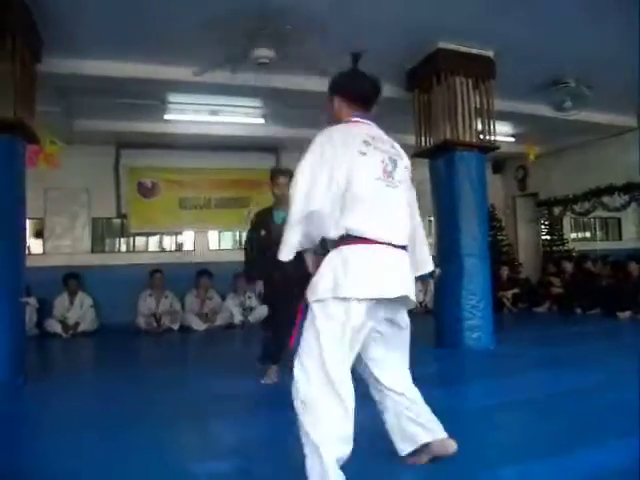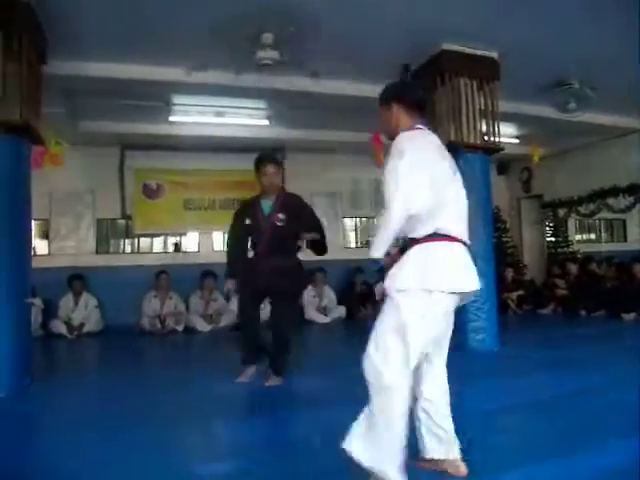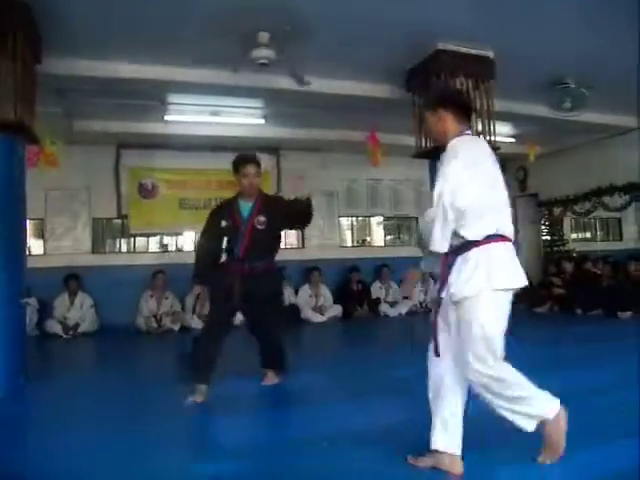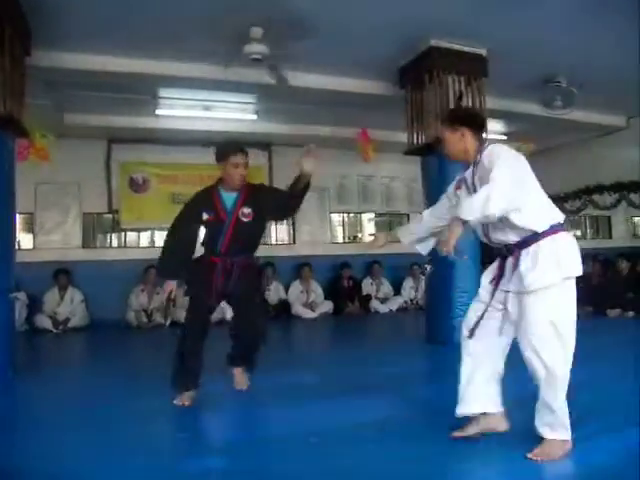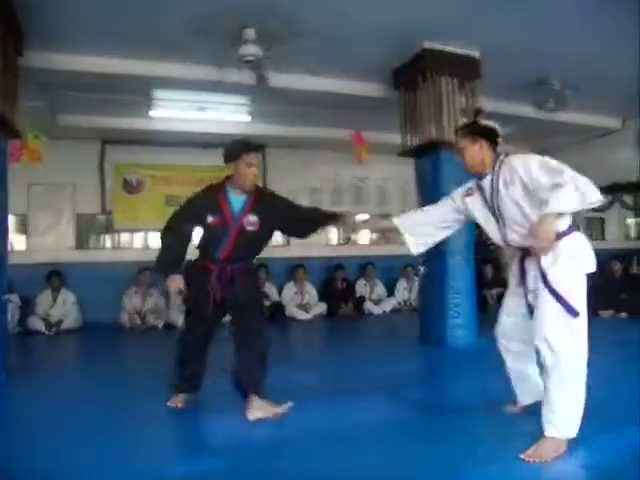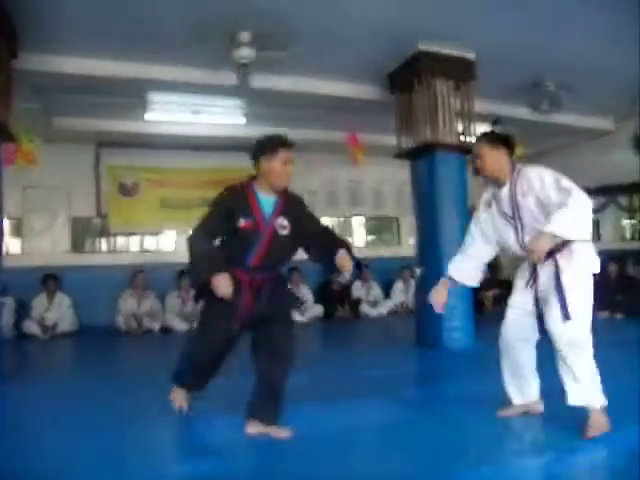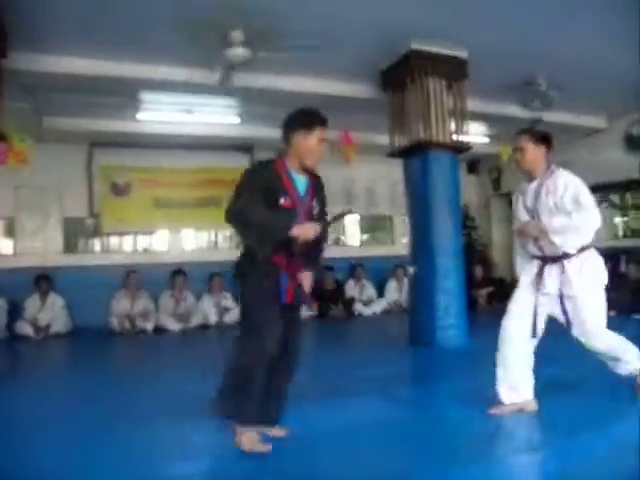
dt=0.2s
person 1, frame 1
left shoulder: (333, 140)
right shoulder: (395, 150)
left elbow: (312, 204)
right elbow: (411, 216)
left wrist: (297, 248)
right wrist: (415, 270)
left hip: (351, 265)
right hip: (394, 268)
left knee: (318, 378)
right knee: (388, 368)
right ankle: (431, 438)
person 1, frame 2
left shoulder: (410, 144)
right shoulder: (436, 150)
left elbow: (406, 205)
left wrist: (380, 250)
left hip: (426, 264)
right hip: (450, 264)
left knee: (386, 362)
right knee: (426, 368)
person 1, frame 3
left shoulder: (461, 149)
right shoulder: (471, 152)
left elbow: (450, 204)
left wrist: (436, 247)
left hip: (482, 264)
right hip: (472, 265)
left knee: (479, 362)
right knee: (447, 356)
left ankle: (548, 413)
right ankle: (447, 450)
person 1, frame 4
left shoulder: (499, 157)
right shoulder: (467, 179)
left elbow: (502, 191)
right elbow: (438, 213)
left wrist: (458, 221)
right wrist: (394, 237)
left hip: (543, 256)
right hip: (512, 260)
left knee: (544, 347)
right knee: (480, 335)
left ankle: (556, 433)
right ankle: (489, 413)
person 1, frame 5
left shoulder: (522, 166)
right shoulder: (473, 193)
left elbow: (574, 184)
right elbow: (437, 215)
left wrist: (550, 216)
right wrist: (391, 225)
left hip: (560, 255)
right hip: (527, 262)
left knee: (558, 339)
right knee: (511, 334)
left ankle: (558, 432)
right ankle: (532, 394)
person 1, frame 6
left shoulder: (536, 177)
right shoulder: (491, 201)
left elbow: (577, 202)
right elbow: (477, 246)
left wrist: (548, 235)
right wrist: (447, 282)
left hip: (569, 259)
right hip: (535, 267)
left knee: (569, 335)
right knee: (514, 334)
left ankle: (594, 407)
right ankle: (527, 398)
person 1, frame 7
left shoulder: (565, 182)
right shoulder: (523, 195)
left elbow: (589, 218)
left wrist: (541, 228)
left hip: (577, 268)
right hip: (540, 270)
left knee: (593, 334)
right knee: (513, 330)
right ankle: (519, 397)
person 2, frame 1
right shoulder: (261, 218)
right elbow: (252, 250)
right wrist: (256, 279)
left hip: (293, 278)
right hip: (269, 278)
left knee: (283, 320)
right knee: (276, 320)
left ankle: (273, 364)
person 2, frame 2
left shoulder: (294, 204)
right shoulder: (247, 208)
left elbow: (316, 231)
right elbow: (236, 243)
left wrist: (311, 237)
right wrist: (232, 276)
left hip: (286, 272)
right hip: (256, 271)
left knee: (282, 323)
right knee: (247, 319)
left ankle: (277, 371)
right ankle: (251, 363)
person 2, frame 3
left shoulder: (274, 206)
right shoulder: (224, 210)
left elbow: (300, 218)
right elbow: (208, 245)
left wrist: (303, 201)
right wrist: (201, 280)
left hip: (262, 277)
right hip: (229, 276)
left knee: (268, 326)
right knee: (214, 328)
left ankle: (274, 369)
right ankle: (200, 384)
person 2, frame 4
left shoulder: (259, 196)
right shoulder: (204, 200)
left elbow: (288, 204)
right elbow: (179, 235)
left wrist: (303, 177)
right wrist: (171, 274)
left hip: (242, 271)
right hip: (208, 271)
left knee: (251, 324)
right knee: (194, 328)
left ankle: (239, 364)
right ankle: (187, 387)
person 2, frame 5
left shoulder: (267, 202)
right shoulder: (206, 199)
left elbow: (300, 219)
right elbow: (174, 231)
left wrist: (338, 218)
right wrist: (173, 270)
left hip: (242, 280)
right hip: (205, 278)
left knee: (253, 334)
right knee: (196, 337)
left ankle: (254, 401)
right ankle: (184, 388)
person 2, frame 6
left shoulder: (293, 205)
right shoulder: (234, 198)
left elbow: (319, 238)
right elbow: (202, 238)
left wrist: (340, 252)
right wrist: (214, 273)
left hip: (269, 290)
right hip: (230, 288)
left knee: (278, 351)
right knee: (210, 345)
left ankle: (261, 418)
right ankle: (184, 385)
person 2, frame 7
left shoulder: (314, 184)
right shoulder: (263, 174)
left elbow: (318, 230)
right elbow: (240, 212)
left wrist: (310, 266)
right wrist: (290, 228)
left hip: (292, 276)
right hip: (262, 271)
left knee: (287, 349)
right knee: (262, 341)
left ankle: (264, 418)
right ankle: (242, 422)
